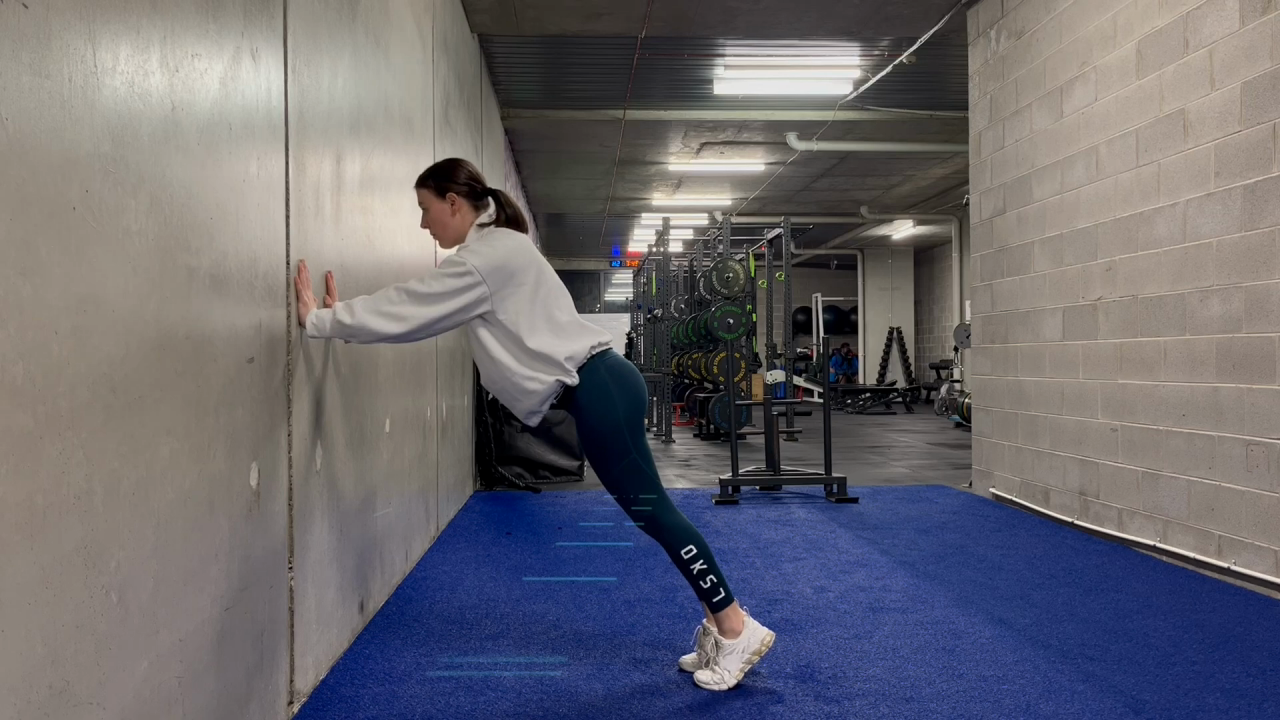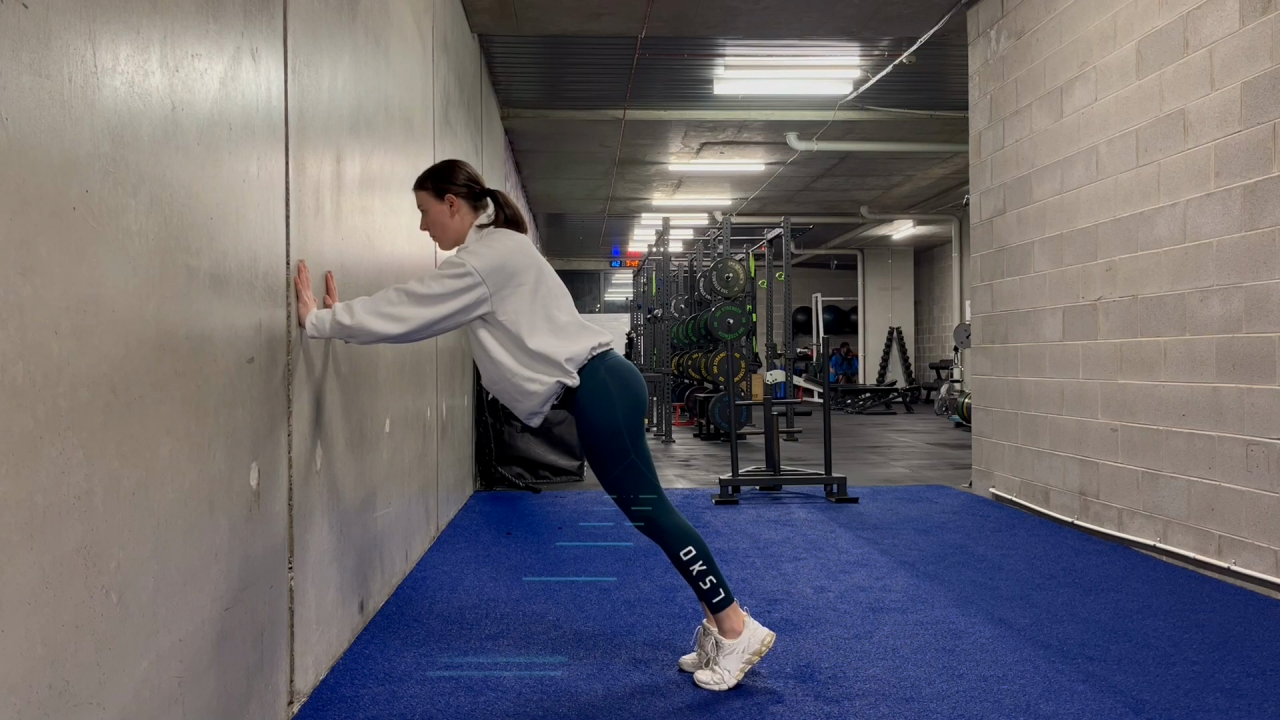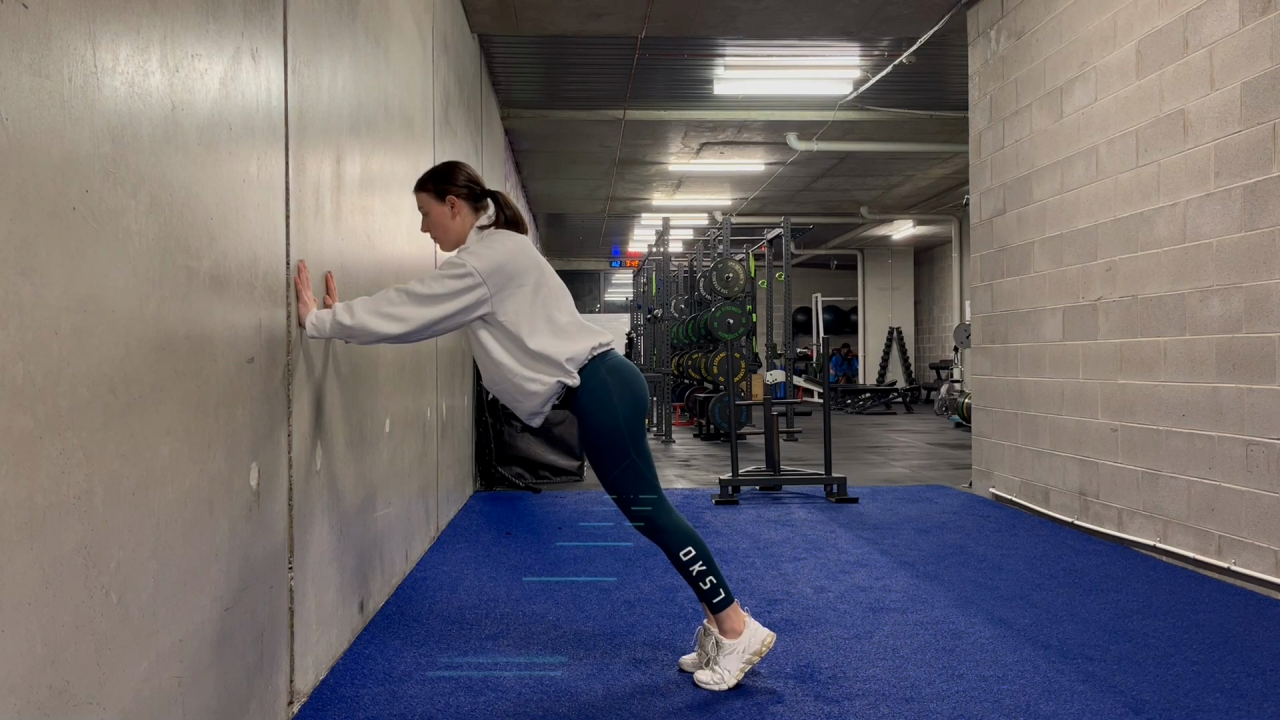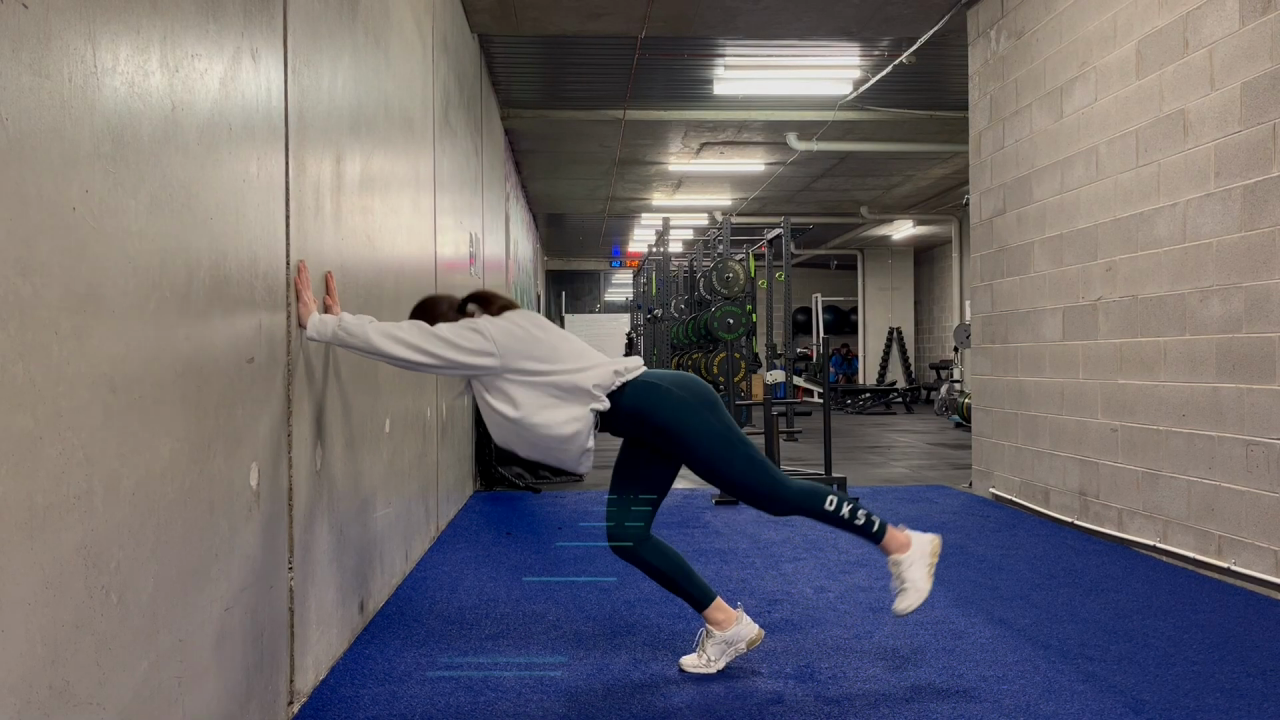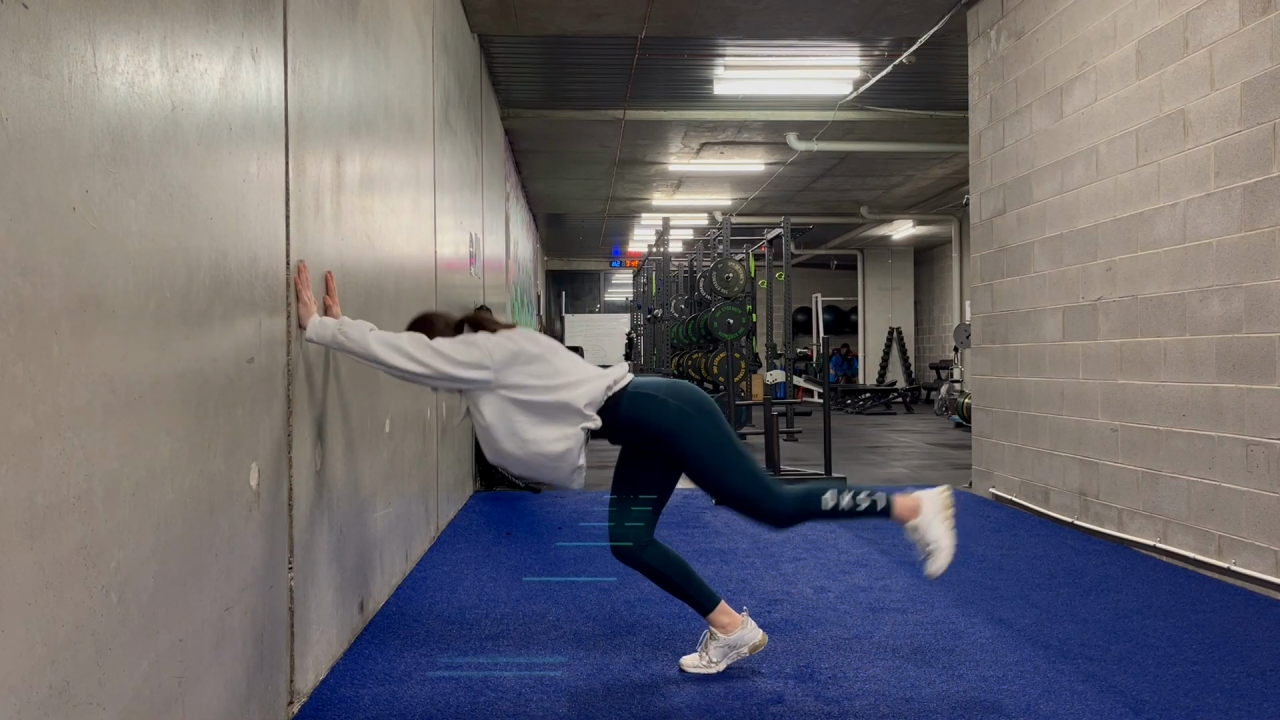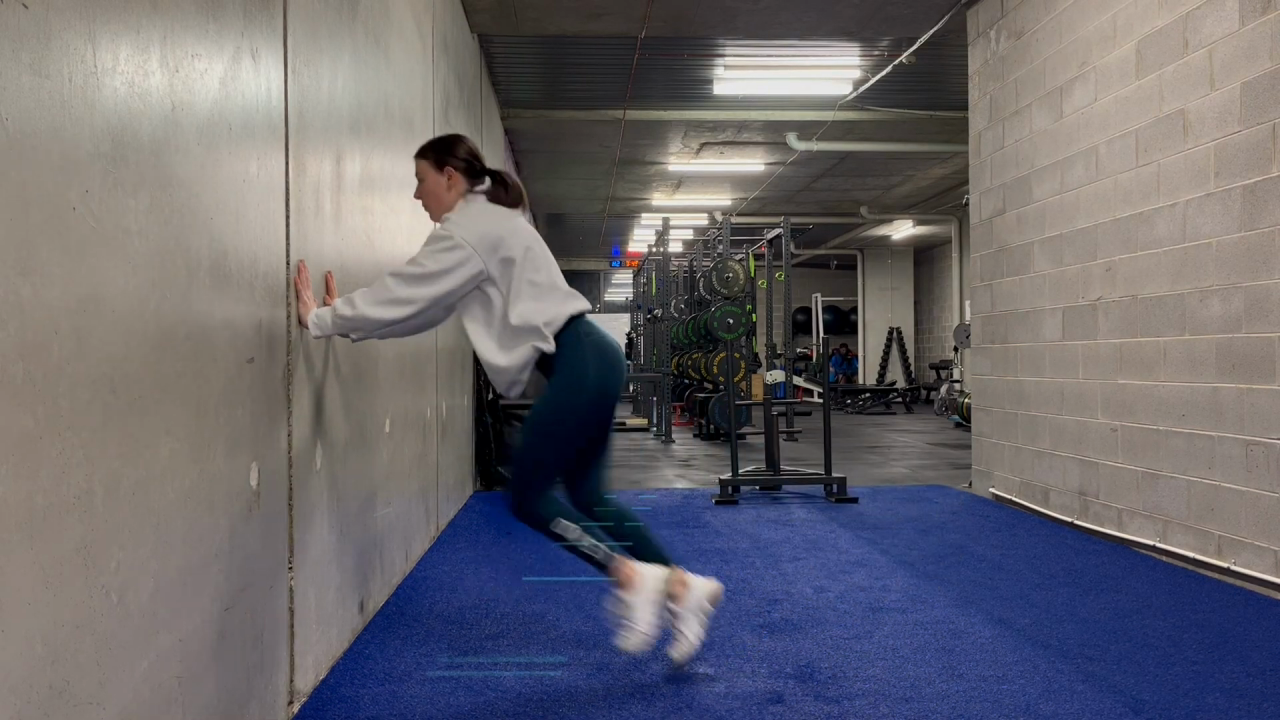
dt=0.7s
person 1, frame 1
left shoulder: (487, 256)
right shoulder: (494, 252)
left elbow: (410, 309)
right elbow: (418, 309)
left wrist: (319, 320)
right wrist: (345, 314)
left hip: (598, 388)
right hip: (597, 386)
left knee: (649, 510)
right knee: (648, 510)
left ankle: (737, 628)
right ankle: (720, 625)
person 1, frame 2
left shoulder: (486, 257)
right shoulder: (494, 252)
left elbow: (407, 311)
right elbow: (415, 310)
left wrist: (319, 319)
right wrist: (345, 315)
left hip: (597, 389)
right hip: (597, 388)
left knee: (647, 511)
right knee: (645, 510)
left ankle: (737, 630)
right ankle: (720, 624)
person 1, frame 3
left shoulder: (488, 258)
right shoulder: (493, 254)
left elbow: (409, 312)
right elbow: (417, 312)
left wrist: (319, 321)
right wrist: (343, 316)
left hip: (599, 388)
right hip: (599, 387)
left knee: (647, 511)
right knee: (644, 511)
left ankle: (738, 630)
right ankle: (720, 624)
person 1, frame 4
left shoulder: (490, 336)
right shoulder: (494, 342)
left elbow: (407, 342)
right elbow: (409, 344)
left wrist: (319, 323)
right wrist: (338, 322)
left hip: (663, 406)
right hip: (649, 422)
left knee: (773, 494)
right knee: (626, 535)
left ankle: (903, 544)
right ankle: (727, 625)
person 1, frame 5
left shoulder: (483, 352)
right shoulder: (492, 357)
left elbow: (411, 355)
right elbow: (413, 355)
left wrist: (319, 325)
right wrist: (342, 325)
left hip: (665, 416)
right hip: (648, 429)
left knee: (773, 506)
right knee: (628, 540)
left ankle: (912, 507)
right ankle: (731, 627)
person 1, frame 6
left shoulder: (472, 229)
right shoulder: (482, 224)
left elbow: (405, 299)
right elbow: (419, 303)
left wrist: (322, 319)
right wrist: (347, 315)
left hip: (581, 363)
right hip: (581, 363)
left knee: (527, 495)
right knee: (583, 497)
left ankle: (633, 578)
right ankle: (683, 587)
